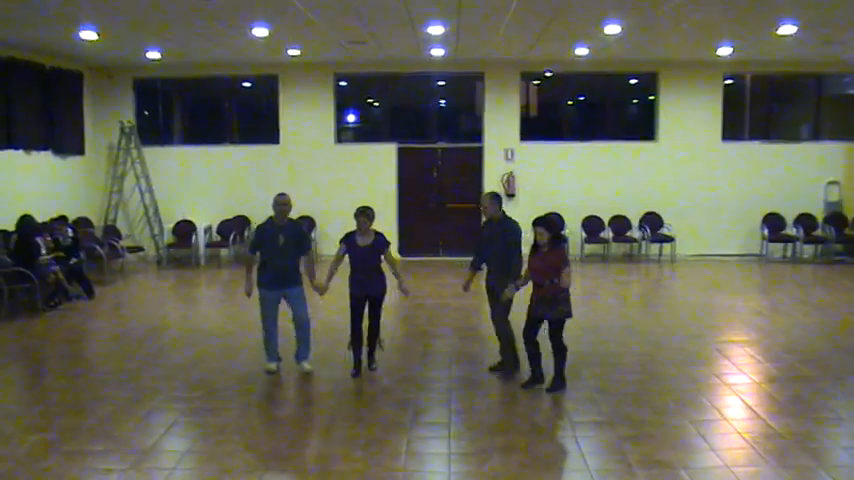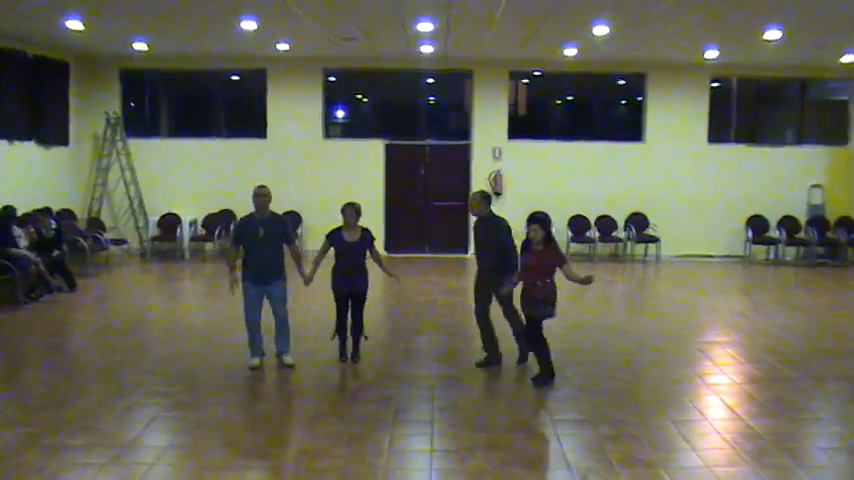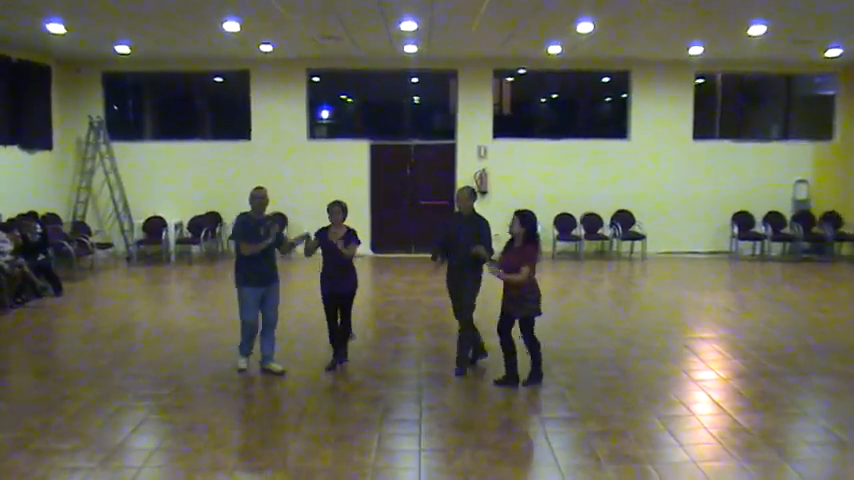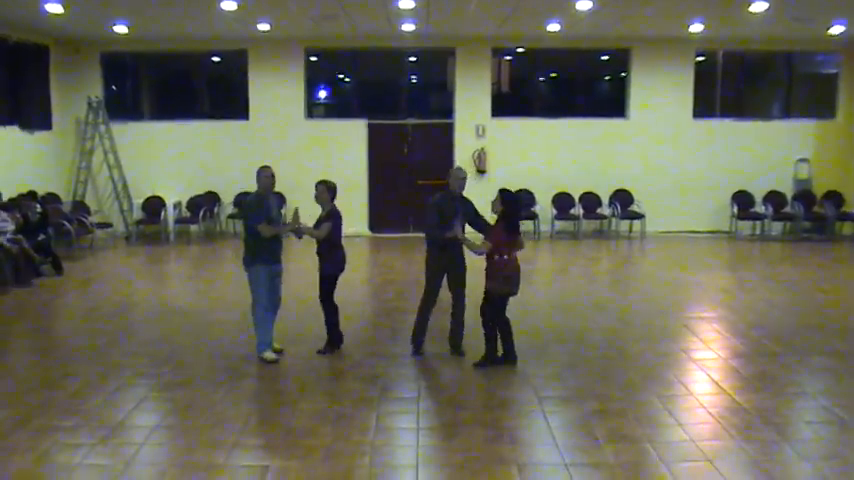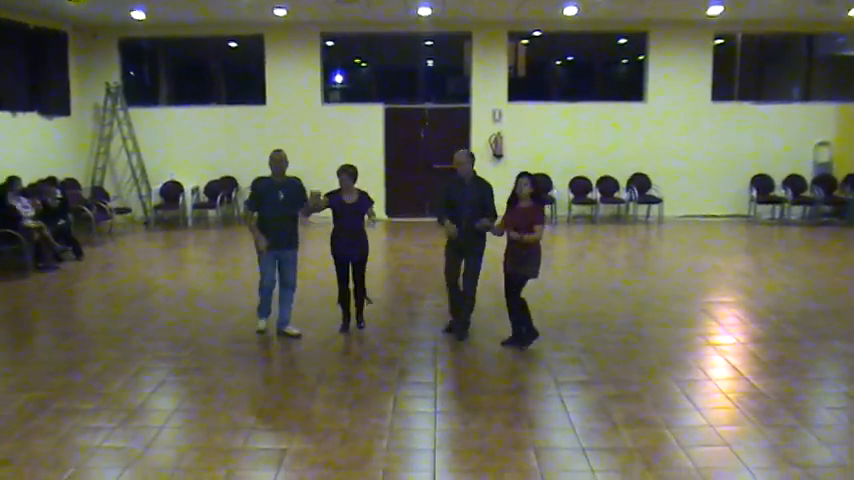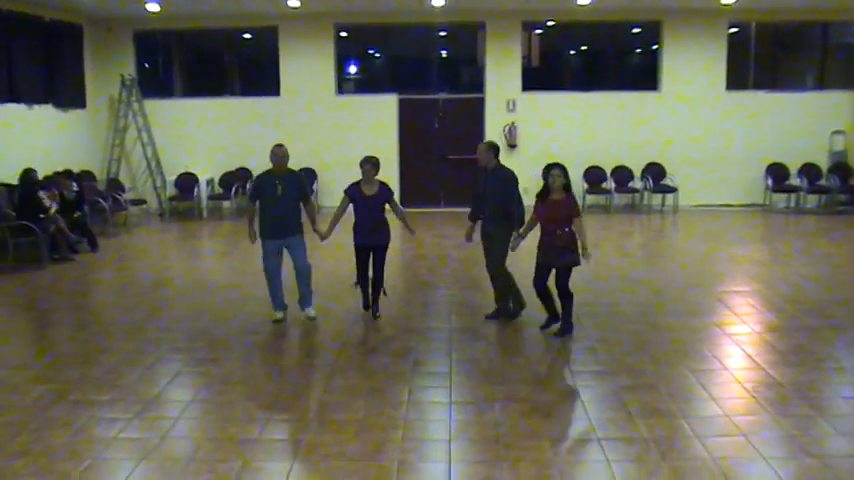
dt=0.5s
person 1, frame 1
left shoulder: (298, 229)
right shoulder: (263, 229)
left elbow: (307, 257)
right elbow: (251, 255)
left wrist: (312, 280)
right wrist: (248, 280)
left hip: (293, 283)
right hip: (268, 283)
left knee: (302, 319)
right knee: (269, 324)
left ankle: (303, 358)
right ankle: (272, 359)
person 1, frame 2
left shoulder: (279, 222)
right shoulder: (244, 223)
left elbow: (292, 246)
right elbow: (234, 249)
left wrist: (300, 269)
right wrist: (232, 273)
left hip: (276, 277)
right hip: (251, 279)
left knee: (281, 316)
right knee: (252, 318)
left ankle: (284, 353)
right ankle: (256, 354)
person 1, frame 3
left shoulder: (272, 223)
right shoulder: (242, 223)
left elbow: (283, 249)
right elbow: (246, 250)
left wrist: (297, 241)
right wrist: (267, 240)
left hip: (270, 280)
right hip: (248, 281)
left knee: (270, 321)
right knee: (249, 320)
left ankle: (268, 361)
right ankle: (244, 354)
person 1, frame 4
left shoulder: (273, 200)
right shoulder: (253, 202)
right elbow: (265, 231)
left wrist: (289, 226)
right wrist: (289, 226)
left hip: (274, 259)
right hip: (257, 261)
left knee: (274, 302)
right knee: (262, 303)
left ankle: (266, 340)
right ankle: (263, 348)
person 1, frame 5
left shoulder: (295, 185)
right shoulder: (260, 186)
left elbow: (303, 211)
right elbow: (249, 214)
right wrist: (257, 236)
left hip: (289, 243)
right hip: (267, 243)
left knee: (289, 284)
right knee: (267, 282)
left ankle: (284, 324)
right ankle: (263, 316)
person 1, frame 6
left shoulder: (296, 178)
right shoulder: (261, 180)
left elbow: (307, 203)
right elbow: (252, 205)
left wrist: (314, 226)
right wrist: (251, 228)
left hip: (294, 232)
right hip: (270, 235)
left knee: (303, 267)
right knee: (272, 273)
left ankle: (306, 304)
right ankle: (279, 309)
person 2, frame 1
left shoulder: (511, 227)
right shoulder: (487, 225)
left elbow: (516, 257)
right elbow: (480, 251)
left wrist: (511, 285)
right wrist: (471, 275)
left hip: (507, 279)
right hip: (492, 276)
left knee: (501, 318)
right knee: (497, 318)
left ankle: (511, 363)
right ankle: (507, 360)
person 2, frame 2
left shoulder: (500, 225)
right shoulder: (478, 224)
left elbow: (511, 255)
left wrist: (509, 281)
left hip: (501, 277)
right hip: (483, 275)
left knee: (509, 313)
right knee: (480, 313)
left ankle: (524, 349)
right ankle: (492, 354)
person 2, frame 3
left shoulder: (480, 223)
right shoulder: (453, 220)
left elbow: (488, 252)
right elbow: (443, 243)
left wrist: (483, 253)
right wrist: (438, 258)
left hip: (471, 274)
right hip: (453, 273)
left knee: (465, 316)
right knee: (460, 315)
left ankle: (462, 361)
right ankle: (478, 349)
person 2, frame 4
left shoulder: (466, 204)
right shoulder: (437, 202)
left elbow: (480, 223)
right elbow: (430, 231)
right wrist: (448, 234)
left hip: (456, 255)
right hip: (436, 255)
left knee: (459, 298)
right knee: (429, 298)
left ankle: (456, 342)
right ankle: (417, 342)
person 2, frame 5
left shoulder: (483, 187)
right shoulder: (452, 186)
left elbow: (490, 213)
right elbow: (442, 209)
left wrist: (487, 222)
right wrist: (446, 223)
left hip: (476, 239)
right hip: (455, 238)
left knee: (469, 282)
right knee: (451, 279)
left ankle: (463, 325)
right ankle: (456, 317)
person 2, frame 6
left shoulder: (506, 176)
right shoulder: (483, 174)
left elbow: (516, 204)
left wrist: (516, 230)
right wrist: (472, 224)
left hip: (502, 227)
right hip: (487, 226)
left knee: (497, 266)
right knee: (491, 267)
left ankle: (517, 302)
right ankle: (503, 307)
person 3, frame 1
left shoulder: (559, 252)
right shoulder: (535, 250)
left elbow: (566, 280)
right elbow: (529, 274)
left wrist: (564, 283)
right wrist: (515, 287)
left hip: (557, 299)
right hip: (538, 298)
left knee: (555, 339)
right knee: (528, 335)
left ankle: (559, 379)
right ankle: (536, 375)
person 3, frame 2
left shoulder: (552, 251)
right shoulder: (526, 247)
left elbow: (570, 273)
left wrist: (584, 280)
right wrist: (512, 283)
left hip: (543, 297)
right hip: (528, 296)
left knee: (531, 334)
right knee: (535, 334)
left ankle: (547, 373)
right ankle: (546, 371)
person 3, frame 3
left shoulder: (530, 248)
right shoulder: (511, 244)
left elbow: (522, 277)
right elbow: (500, 265)
left wrist: (502, 275)
left hip: (526, 296)
right hip: (511, 295)
left knee: (527, 335)
right knee: (503, 331)
left ankle: (536, 372)
right ankle: (511, 374)
person 3, frame 4
left shoulder: (500, 227)
right shoulder: (509, 225)
left elbow: (481, 250)
right elbow: (520, 245)
left wrist: (462, 237)
left hip: (502, 274)
right hip: (506, 272)
left knee: (487, 312)
right knee: (498, 314)
left ankle: (491, 355)
right ankle: (508, 355)
person 3, frame 5
left shoulder: (536, 208)
right shoulder: (512, 207)
left elbow: (538, 235)
right elbow: (500, 230)
left wrist: (519, 236)
left hip: (528, 256)
right hip: (512, 255)
left knee: (513, 293)
right knee: (510, 295)
left ankle: (529, 331)
right ankle: (517, 334)
person 3, frame 6
left shoulder: (570, 201)
right shoulder: (541, 199)
left elbow: (578, 226)
right elbow: (532, 221)
left wrist: (584, 247)
right wrist: (519, 238)
left hip: (565, 247)
right hip: (546, 246)
left knee: (562, 286)
right knee: (538, 283)
left ankle: (567, 324)
right ankle: (553, 315)
person 4, frame 1
left shoulder: (380, 239)
right shoulder: (349, 238)
left elbow: (391, 261)
right elbow: (337, 260)
left wrist: (400, 282)
right wrist: (326, 282)
left hip: (377, 285)
right hip: (357, 286)
left knee: (374, 322)
right knee: (356, 323)
left ankle: (371, 357)
right ankle: (357, 362)
person 4, frame 2
left shoulder: (365, 234)
right shoulder: (334, 234)
left elbow: (374, 255)
right elbow: (322, 254)
left wrist: (387, 271)
right wrist: (312, 273)
left hip: (359, 280)
right hip: (340, 280)
left knee: (357, 316)
right knee: (341, 316)
left ankle: (356, 348)
right ankle: (342, 349)
person 4, frame 3
left shoulder: (350, 234)
right shoulder: (322, 233)
left elbow: (351, 255)
right elbow: (308, 253)
left wrist: (340, 246)
right wrist: (307, 243)
left hip: (347, 280)
right hip: (328, 281)
left knee: (345, 318)
right knee: (331, 319)
left ankle: (343, 349)
right ankle: (336, 355)
person 4, frame 4
left shoulder: (332, 213)
right shoulder: (325, 211)
left elbow: (319, 234)
left wrist: (300, 226)
right wrist: (302, 229)
left hip: (333, 260)
right hip: (327, 260)
left knee: (326, 299)
right knee: (326, 298)
left ankle: (333, 342)
right ankle: (336, 336)
person 4, frame 5
left shoulder: (363, 197)
right shoulder: (333, 196)
left elbow: (371, 214)
right elbow: (317, 208)
left wrist: (372, 219)
right wrist: (315, 203)
left hip: (358, 243)
right hip: (339, 243)
left knee: (359, 280)
right knee: (342, 282)
left ankle: (360, 315)
right ankle: (345, 318)
person 4, frame 6
left shoulder: (384, 188)
right shoulder: (353, 189)
left elbow: (396, 209)
right elbow: (341, 210)
left wrist: (407, 225)
right wrist: (329, 230)
left hip: (381, 234)
right hip: (361, 234)
left knee: (378, 270)
right knee: (362, 269)
left ankle: (375, 305)
right ankle: (366, 298)
